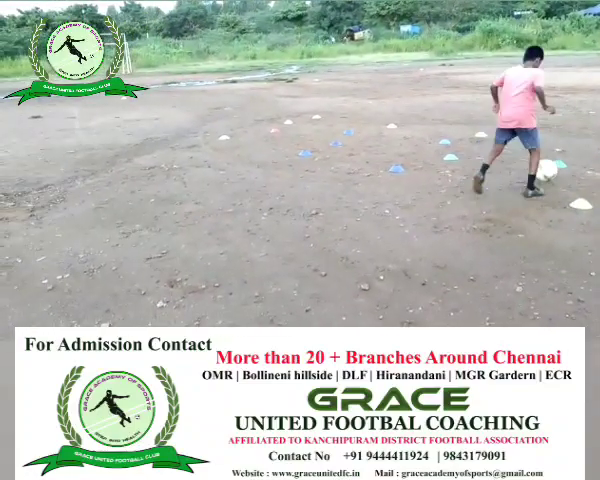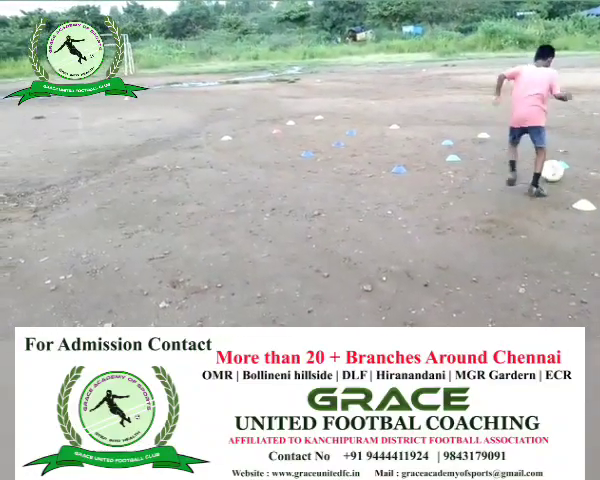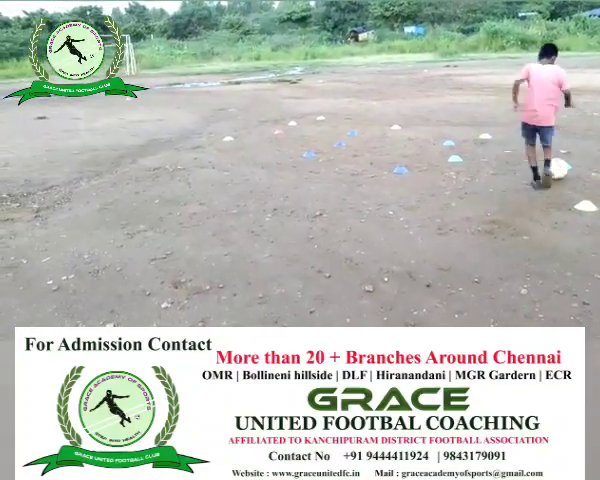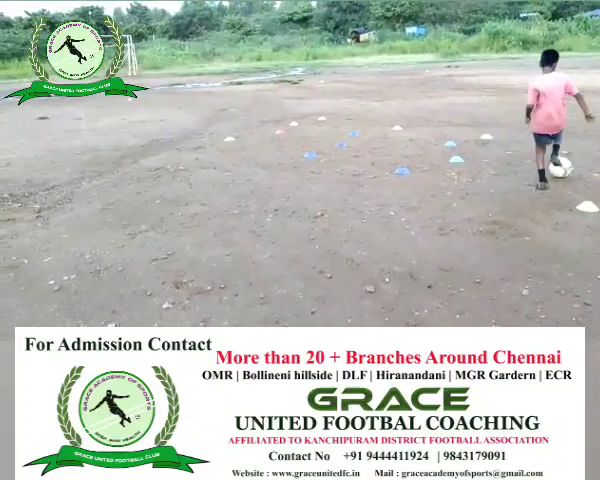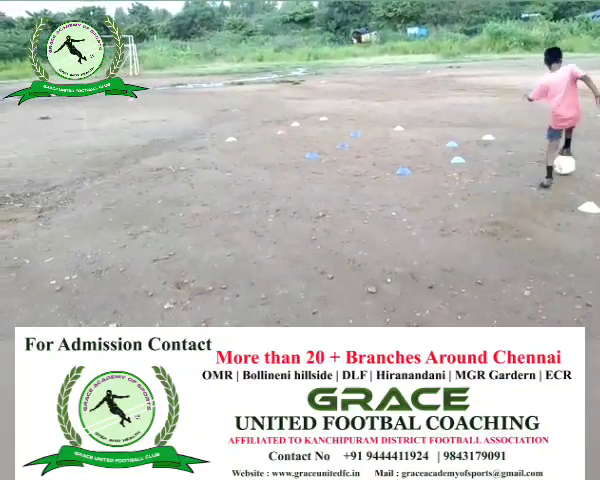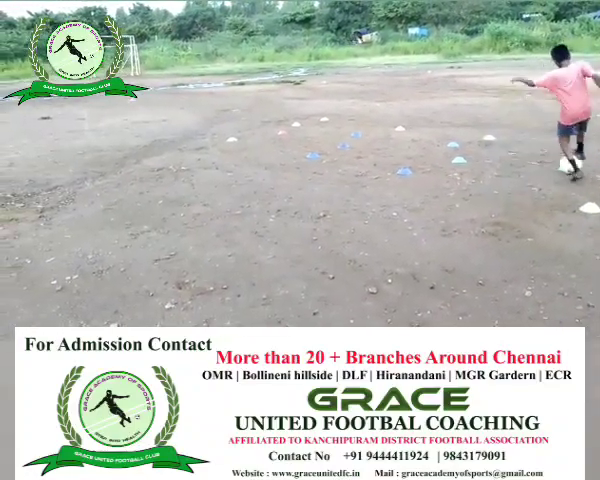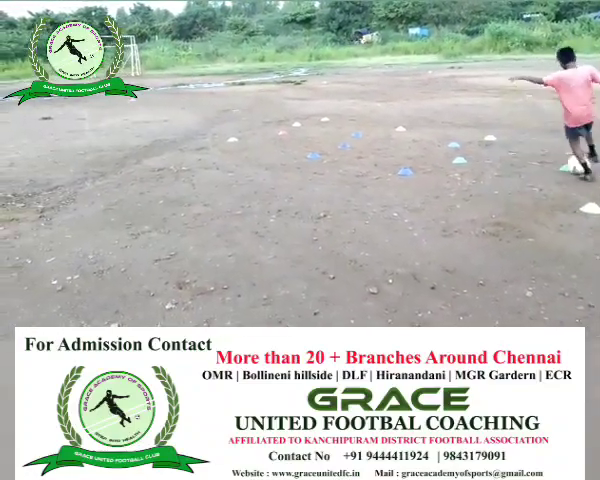
dt=0.1s
person 1, frame 1
left shoulder: (509, 71)
right shoulder: (537, 73)
left elbow: (494, 86)
right elbow: (538, 89)
left wrist: (497, 103)
right wrist: (545, 106)
left hip: (505, 119)
right hip: (525, 120)
left knee: (496, 149)
right knee: (535, 151)
left ankle: (481, 173)
right ankle: (530, 188)
person 1, frame 2
left shoulder: (521, 69)
right shoulder: (551, 74)
left elbow: (502, 76)
right elbow: (558, 95)
left wrist: (497, 94)
right wrist: (566, 96)
left hip: (517, 117)
right hip: (536, 118)
left knee: (513, 145)
right knee: (541, 151)
left ankle: (512, 171)
right ankle: (534, 186)
person 1, frame 3
left shoulder: (530, 68)
right shoulder: (559, 71)
left elbow: (517, 82)
right elbow: (566, 92)
left wrist: (515, 100)
right wrist: (568, 103)
left hip: (529, 116)
right hip: (547, 118)
left knee: (530, 145)
right knee: (547, 147)
left ankle: (536, 178)
right ankle: (547, 168)
person 1, frame 4
left shoulder: (535, 82)
right shoulder: (563, 78)
left elbow: (530, 106)
right elbow: (577, 94)
left wrist: (528, 116)
right wrist: (587, 112)
left hip: (540, 125)
right hip: (558, 123)
left knee: (540, 148)
right knee: (557, 138)
left ankle: (542, 180)
right ankle: (555, 154)
person 1, frame 5
left shoulder: (544, 81)
right shoulder: (570, 69)
left elbow: (531, 98)
right elbow: (584, 77)
left wrist: (527, 95)
left hip: (558, 119)
right hip: (574, 116)
left knee: (552, 146)
right knee: (569, 126)
left ankle: (548, 177)
right ankle: (566, 148)
person 1, frame 6
left shoulder: (554, 75)
right shoulder: (581, 65)
left elbow: (533, 83)
left wrist: (520, 79)
left hip: (570, 115)
right hip: (585, 112)
left knee: (564, 141)
right knee: (581, 131)
left ankle: (576, 170)
right ankle: (580, 151)
person 1, frame 7
left shoulder: (560, 76)
right shoulder: (588, 70)
left elbow: (541, 81)
left wrist: (522, 77)
left hip: (573, 118)
right hip: (589, 114)
left knee: (574, 143)
right knee: (587, 133)
left ankle: (588, 172)
